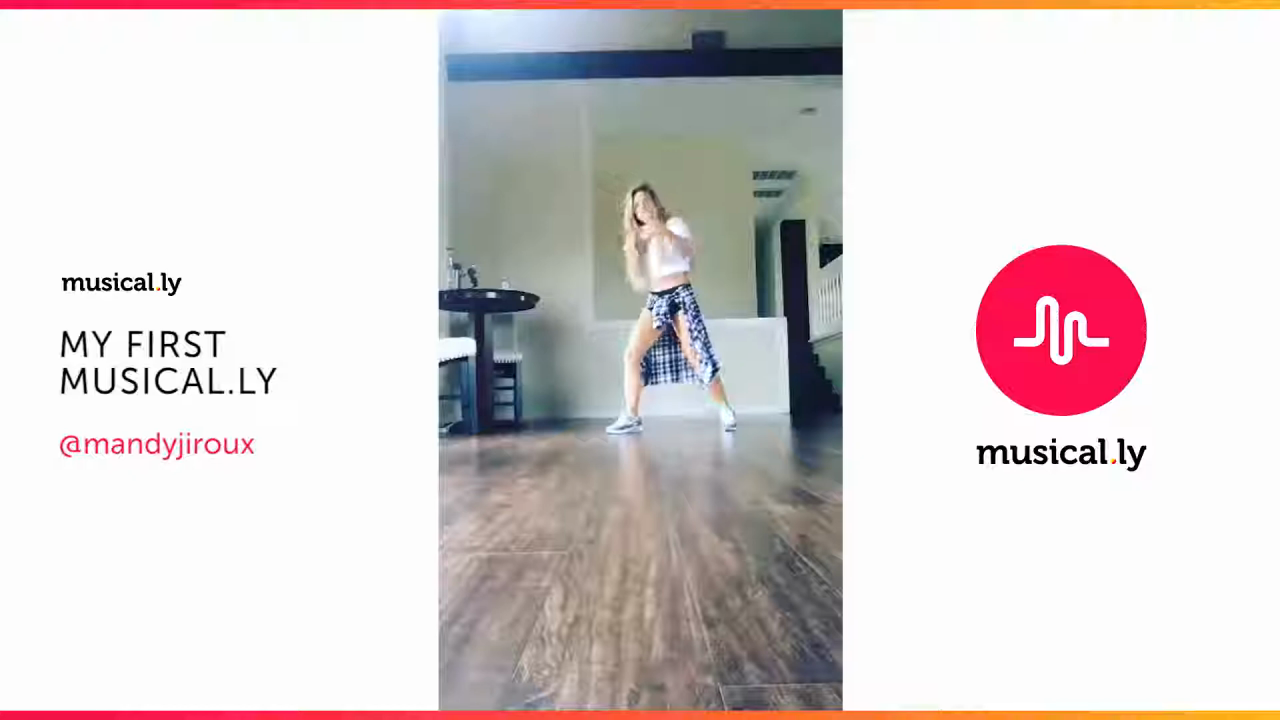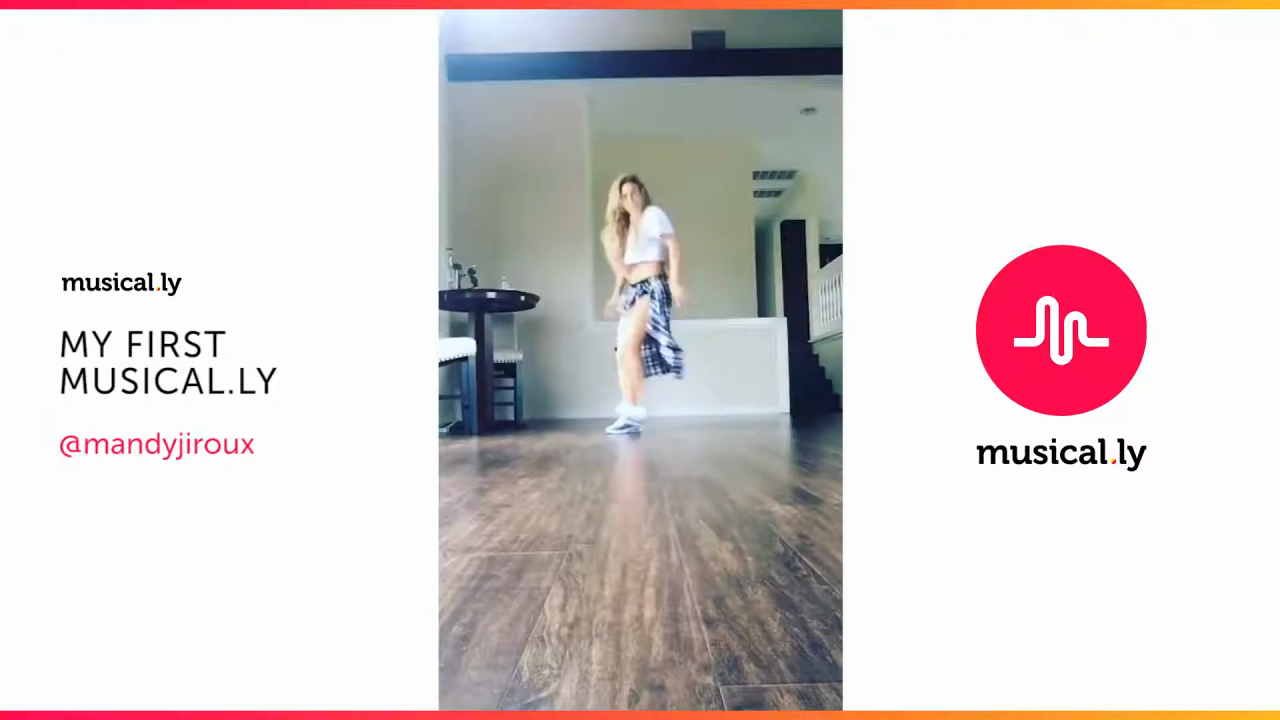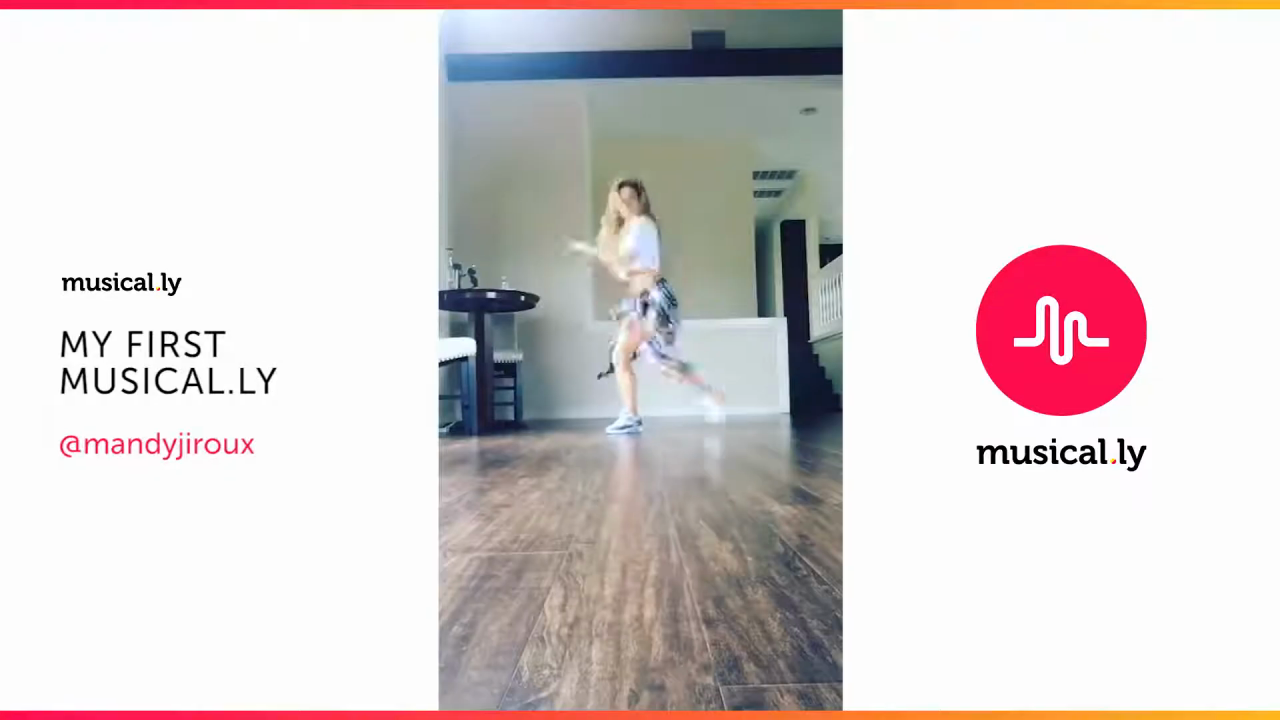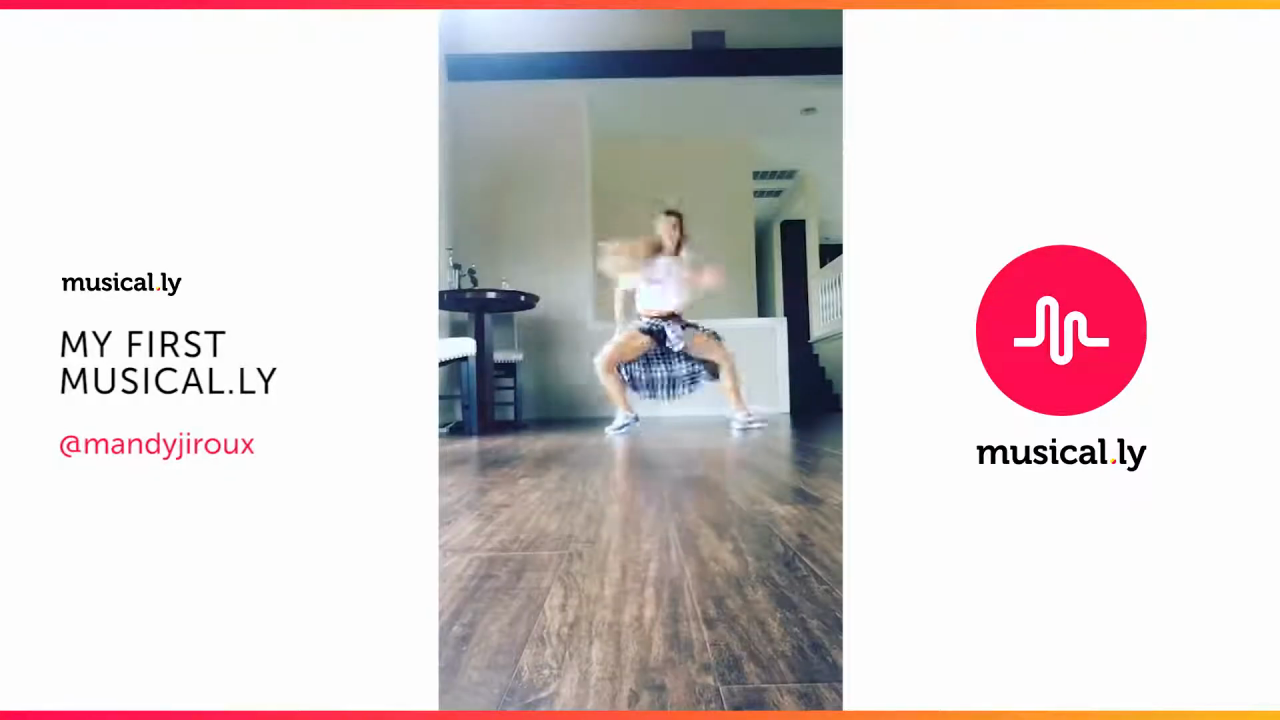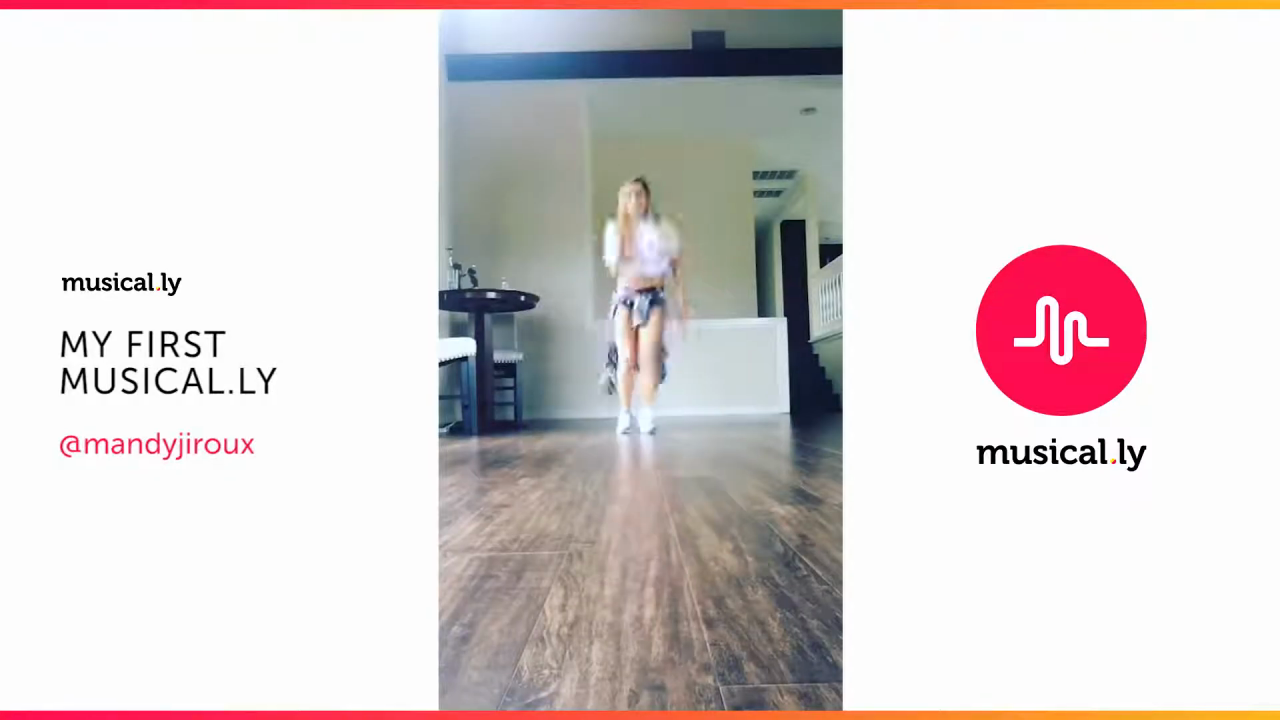
dt=0.5s
person 1, frame 1
left shoulder: (674, 224)
right shoulder: (639, 237)
left elbow: (688, 248)
left wrist: (667, 234)
left hip: (680, 296)
right hip: (655, 300)
left knee: (695, 356)
right knee: (632, 354)
left ankle: (726, 410)
right ankle: (631, 417)
person 1, frame 2
left shoulder: (652, 214)
right shoulder: (623, 228)
left elbow: (672, 245)
left wrist: (675, 282)
right wrist: (616, 294)
left hip: (653, 287)
right hip: (634, 291)
left knee: (630, 346)
right knee: (623, 350)
left ankle: (633, 407)
right ankle: (630, 412)
person 1, frame 3
left shoulder: (641, 224)
right shoulder: (626, 228)
left elbow: (620, 258)
left wrist: (587, 249)
left hip: (654, 295)
right hip: (637, 299)
left knee: (660, 356)
right knee: (620, 357)
left ankle: (711, 397)
right ankle: (631, 417)
person 1, frame 4
left shoulder: (684, 262)
right shoulder: (641, 259)
right elbow: (621, 292)
right wrist: (620, 328)
left hip: (675, 324)
right hip: (645, 325)
left knee: (723, 357)
right knee: (603, 362)
left ankle: (740, 413)
right ankle: (626, 414)
person 1, frame 5
left shoulder: (663, 227)
right shoulder: (616, 228)
left elbow: (675, 263)
right elbow: (614, 268)
left wrist: (681, 296)
left hip: (654, 296)
right hip: (626, 296)
left knee: (648, 354)
right knee: (626, 356)
left ankle: (647, 410)
right ankle: (625, 414)
